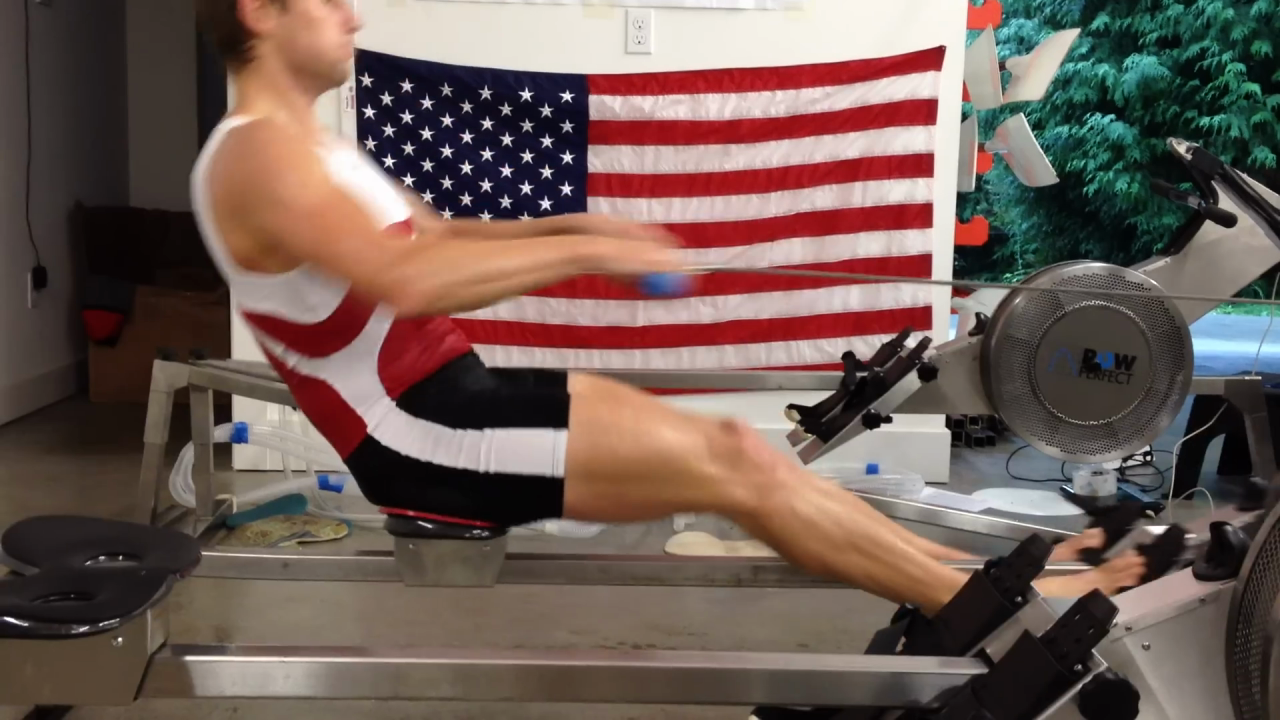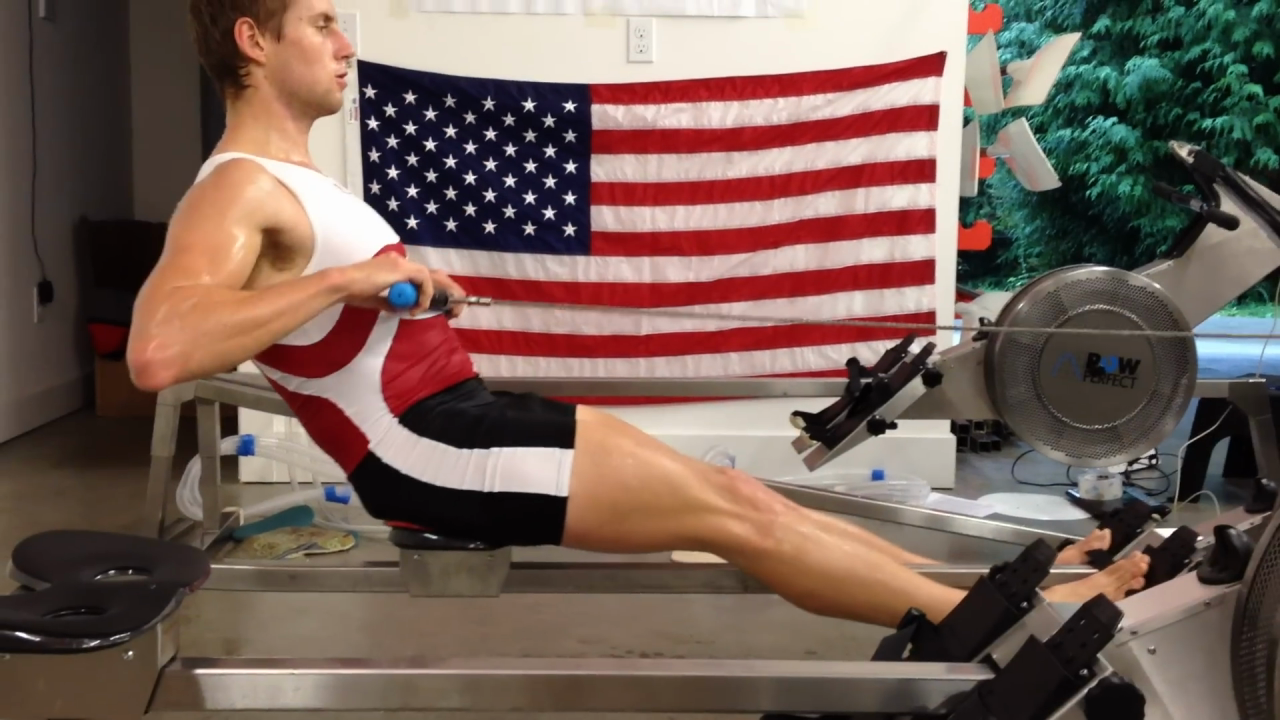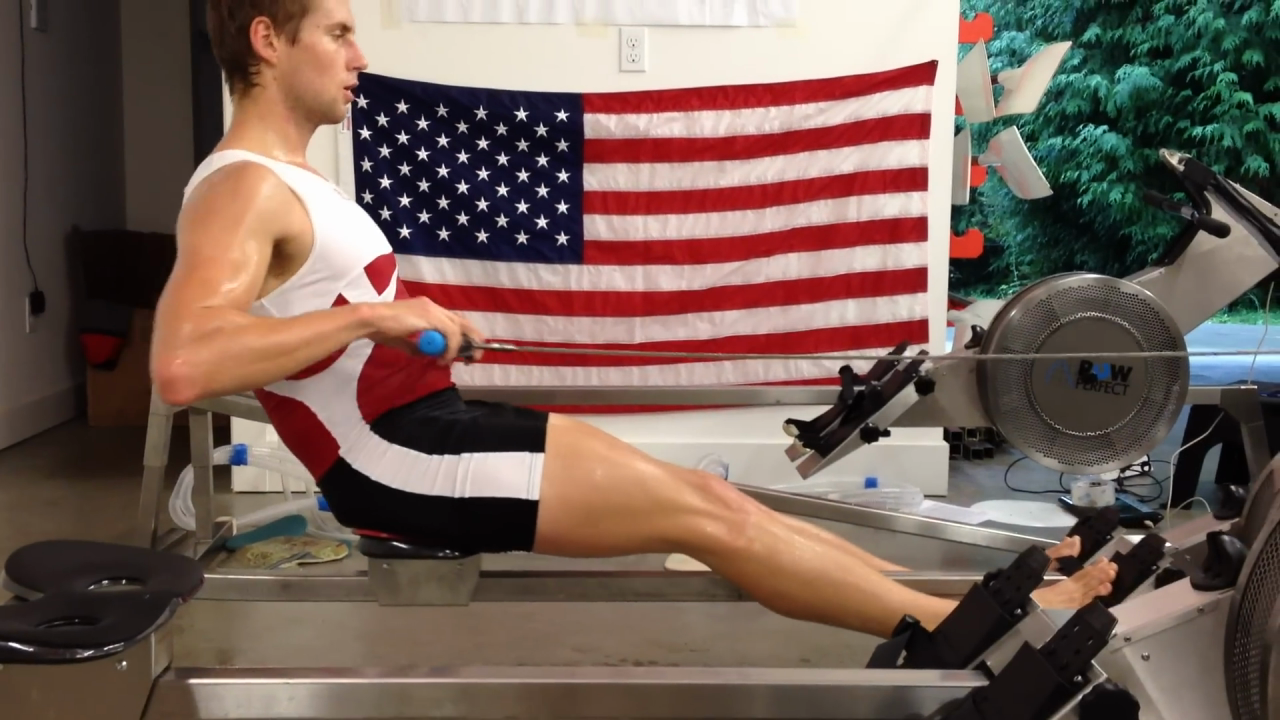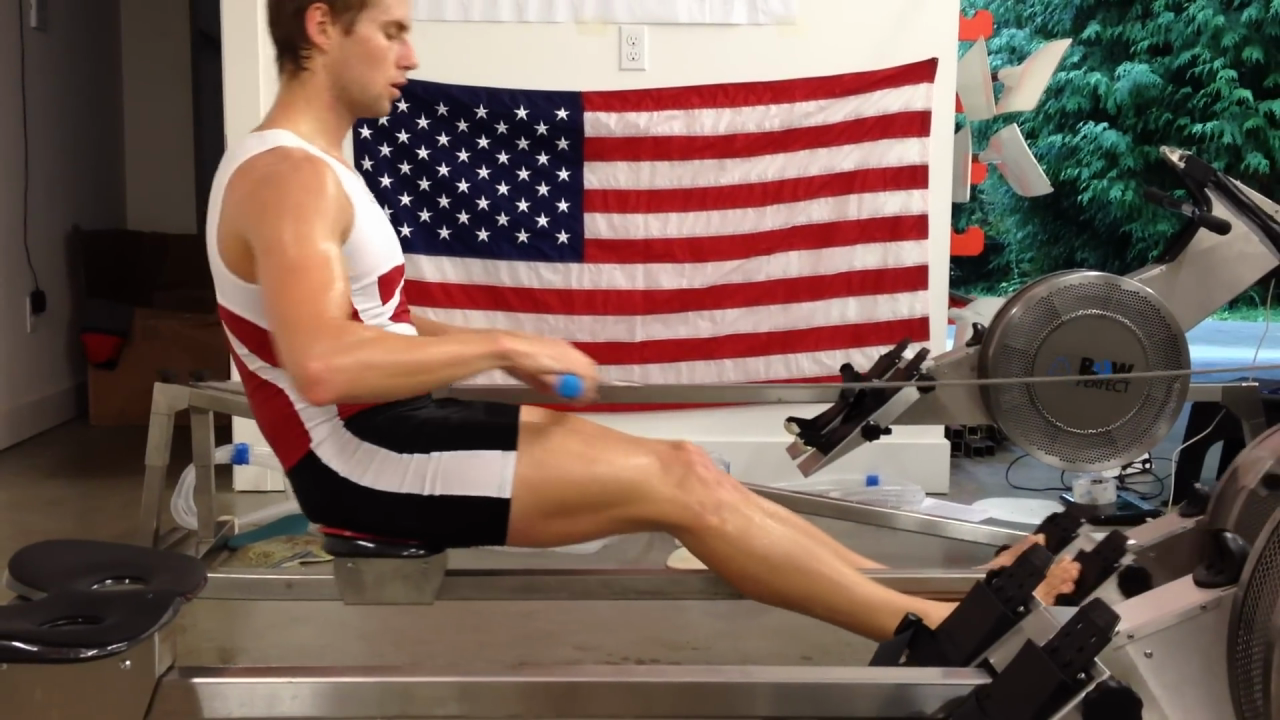
dt=0.4s
person 1, frame 1
left shoulder: (298, 146)
right shoulder: (261, 152)
left elbow: (420, 263)
right elbow: (415, 282)
left wrist: (569, 234)
right wrist: (583, 249)
left hip: (452, 396)
right hip: (424, 436)
left knee: (730, 445)
right knee: (734, 468)
left ankle: (983, 570)
person 1, frame 2
left shoulder: (283, 178)
right shoulder: (236, 192)
right elbow: (156, 352)
left wrist: (400, 287)
right wrist: (345, 278)
left hip: (457, 417)
right hip: (429, 455)
left knee: (734, 494)
right knee: (734, 514)
person 1, frame 3
left shoulder: (277, 177)
right shoulder: (244, 191)
right elbow: (180, 367)
left wrist: (411, 326)
right wrist: (376, 315)
left hip: (420, 428)
right hip: (395, 462)
left knee: (701, 495)
right knee: (706, 512)
left ankle: (958, 601)
person 1, frame 4
left shoulder: (299, 164)
right shoulder: (288, 178)
right elbow: (324, 367)
left wrist: (500, 348)
right wrist: (505, 350)
left hip: (385, 437)
right hip: (364, 465)
left knee: (682, 468)
right knee: (680, 488)
left ankle: (918, 598)
right ankle: (938, 629)
